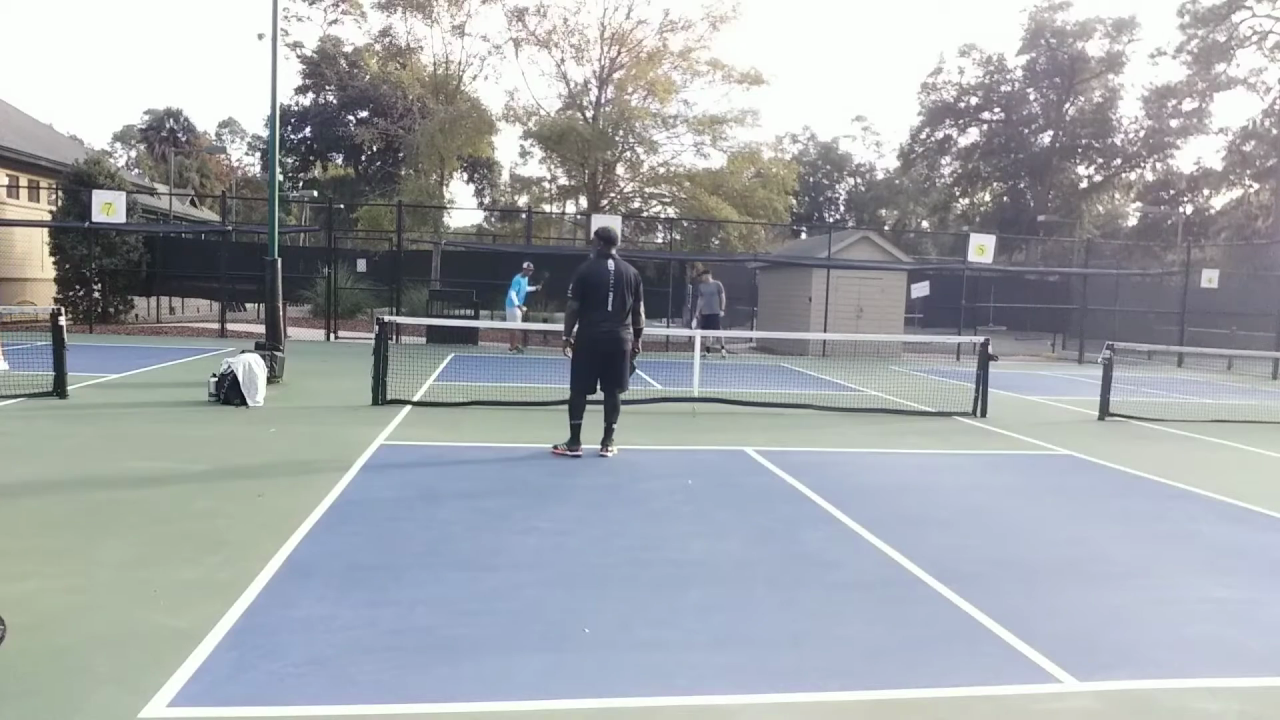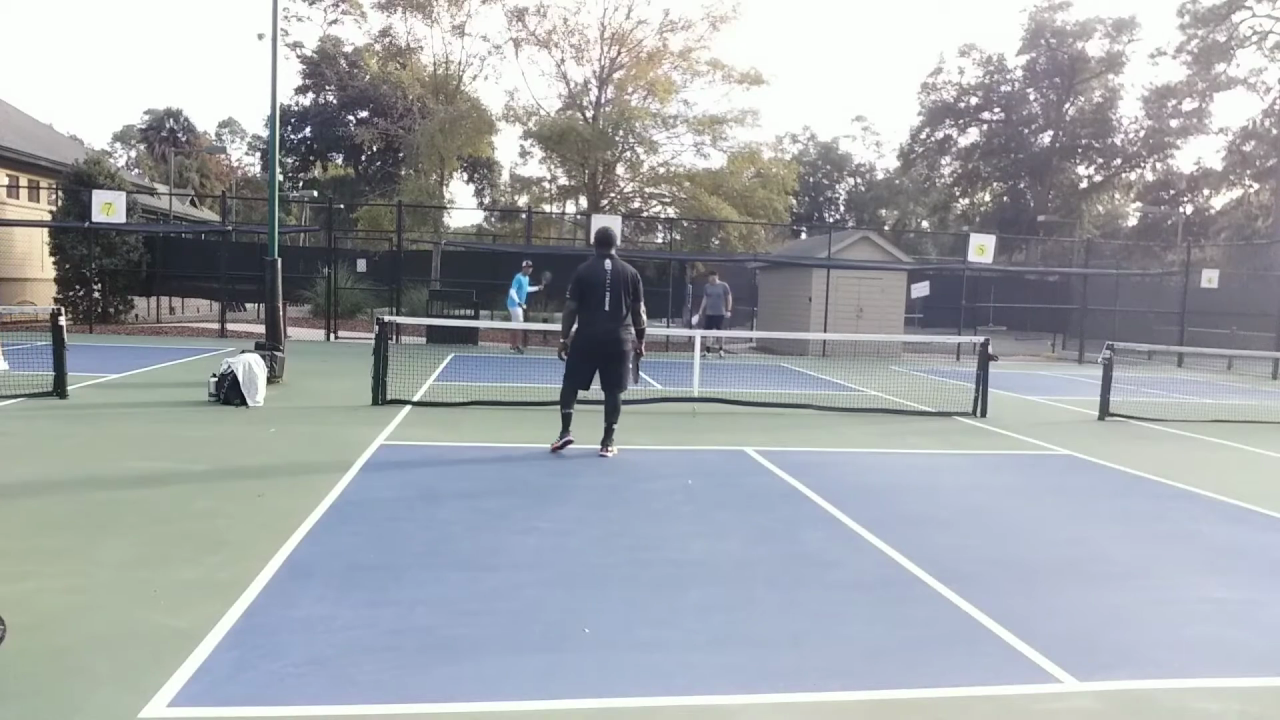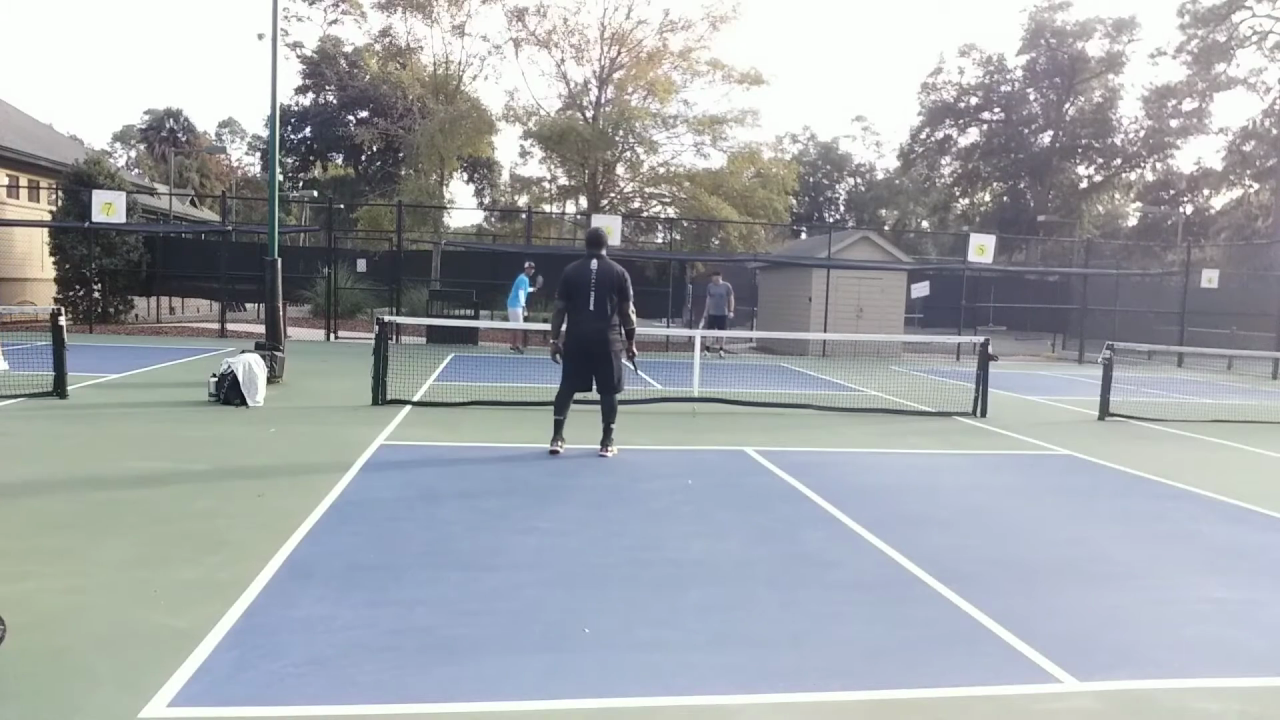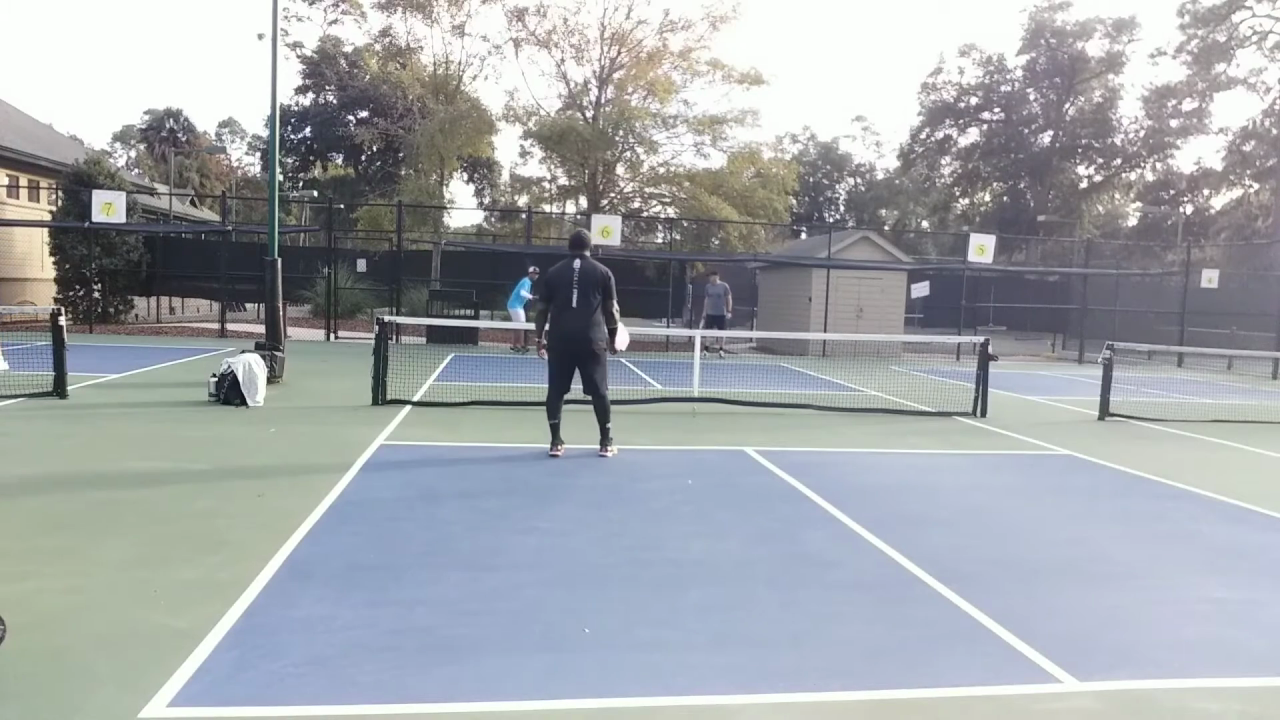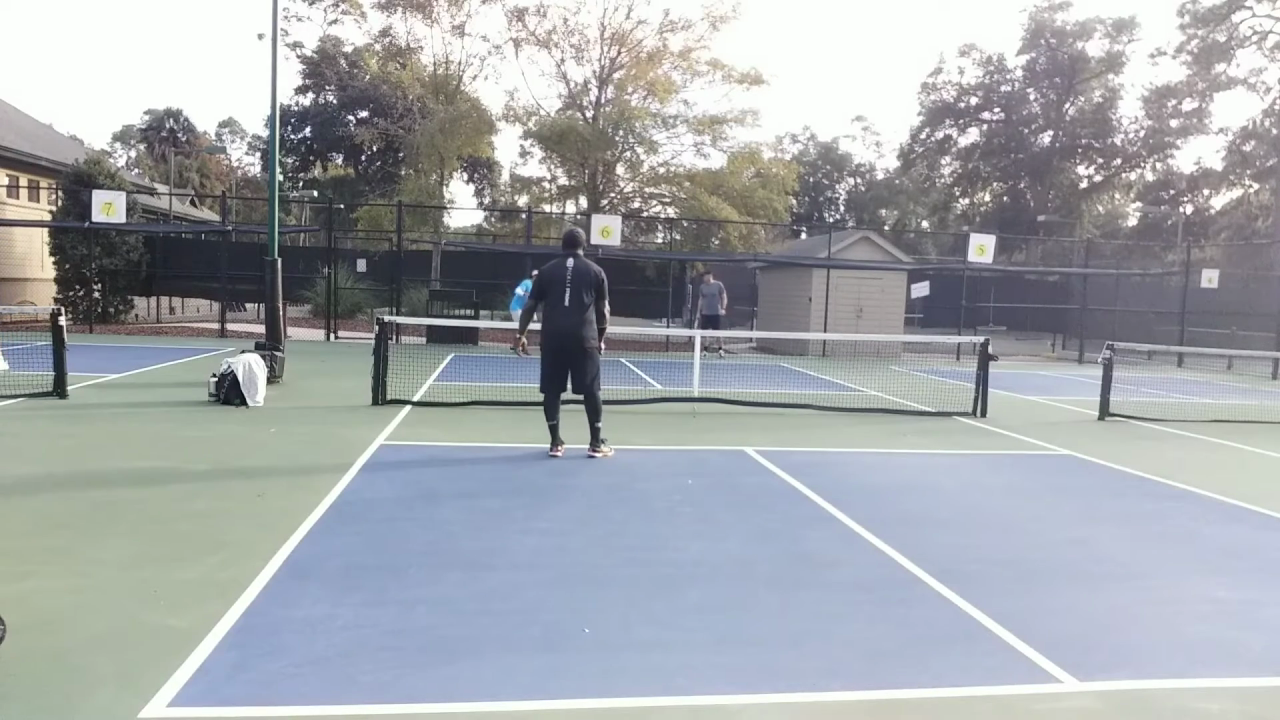
dt=0.3s
person 1, frame 1
left shoulder: (586, 270)
right shoulder: (631, 273)
left elbow: (573, 308)
right elbow: (638, 311)
left wrist: (567, 336)
right wrist: (636, 339)
left hip: (589, 339)
right hip: (619, 340)
left knee: (579, 390)
right knee: (612, 391)
left ankle: (574, 442)
right ankle: (607, 443)
person 1, frame 2
left shoulder: (583, 271)
right shoulder: (631, 273)
left elbow: (571, 308)
right elbow: (639, 311)
left wrist: (564, 338)
right wrist: (640, 340)
left hip: (586, 338)
right hip: (618, 340)
left knee: (571, 384)
right knee: (613, 391)
left ankle: (565, 431)
right ankle: (607, 443)
person 1, frame 3
left shoulder: (571, 271)
right shoulder: (619, 272)
left elbow: (559, 309)
right elbow: (627, 311)
left wrist: (555, 339)
right wrist: (630, 342)
left hip: (576, 339)
right hip: (607, 340)
left knee: (566, 388)
right knee: (608, 391)
left ankle: (557, 439)
right ankle: (607, 443)
person 1, frame 4
left shoulder: (554, 273)
right shoulder: (603, 272)
left elbow: (541, 309)
right elbow: (611, 310)
left wrist: (539, 337)
right wrist: (612, 339)
left hip: (559, 338)
right hip: (591, 338)
left knee: (556, 390)
right knee: (598, 390)
left ankle: (556, 442)
right ankle: (605, 442)
person 1, frame 5
left shoulder: (547, 270)
right shoulder: (595, 271)
left elbow: (529, 306)
right elbow: (603, 310)
left wrist: (521, 335)
right wrist: (600, 338)
left hip: (552, 336)
right hip: (584, 337)
left knee: (552, 390)
right knee: (591, 390)
left ankle: (555, 443)
right ankle: (596, 444)
